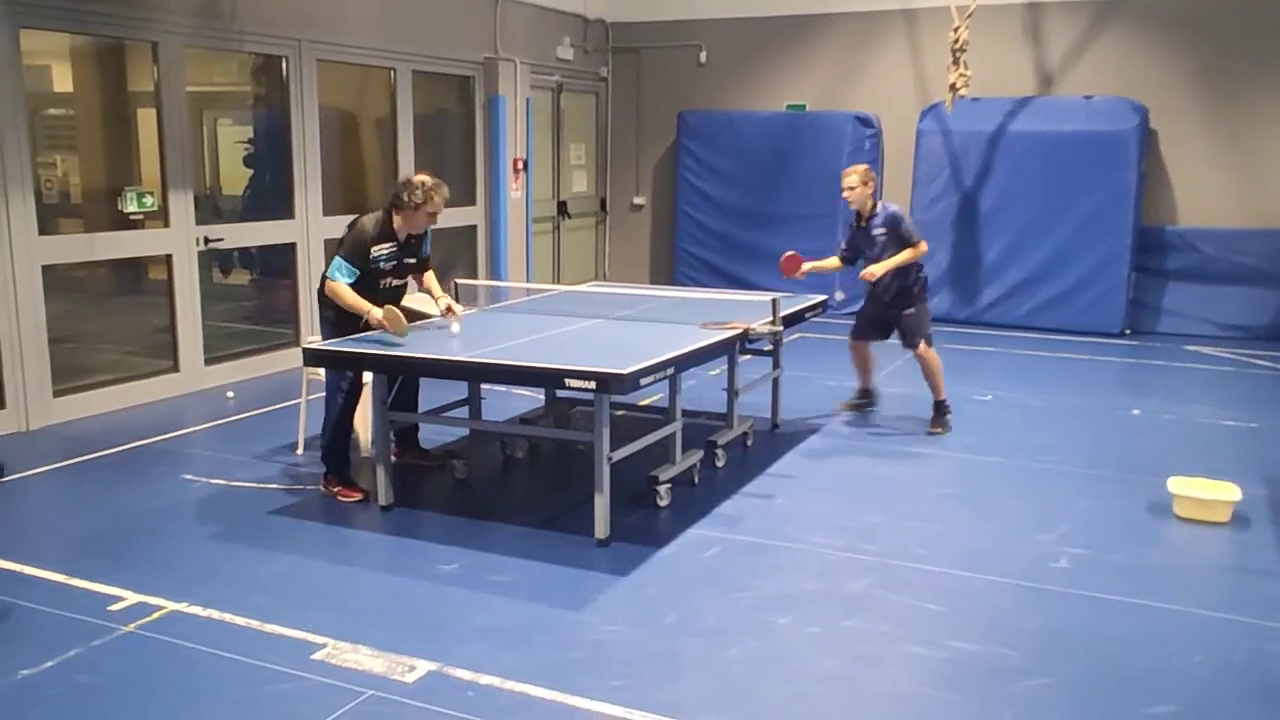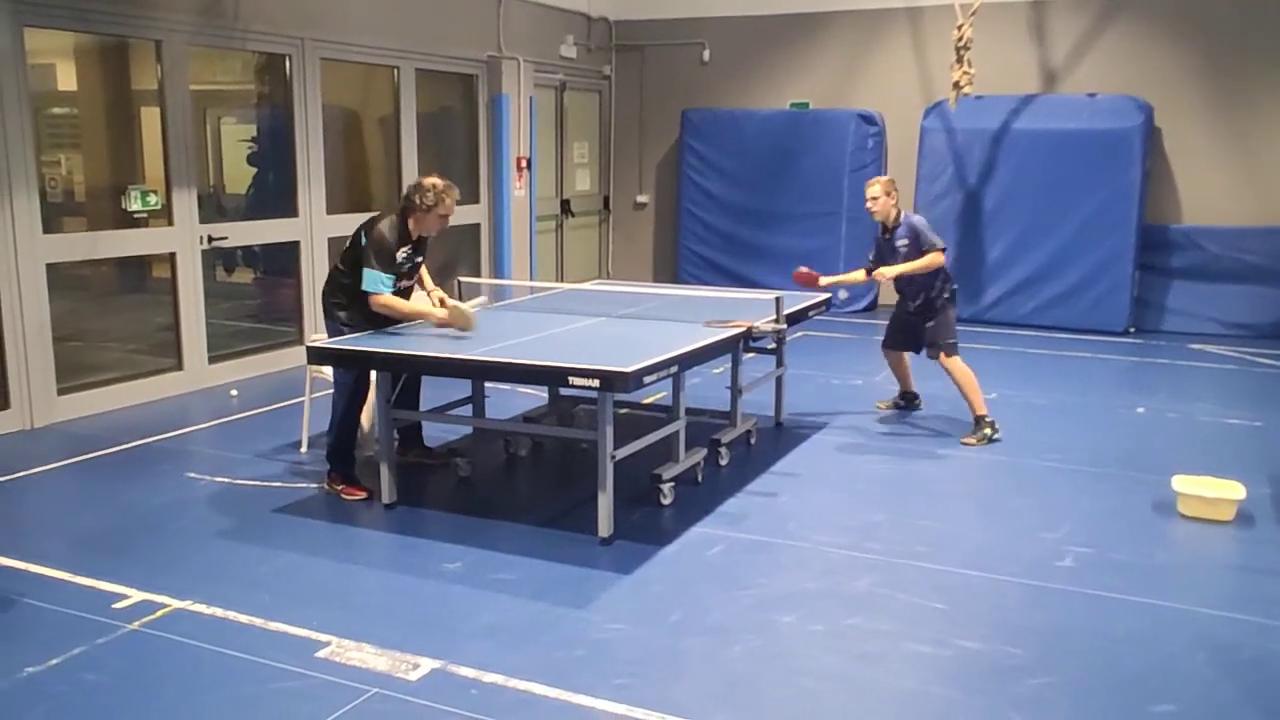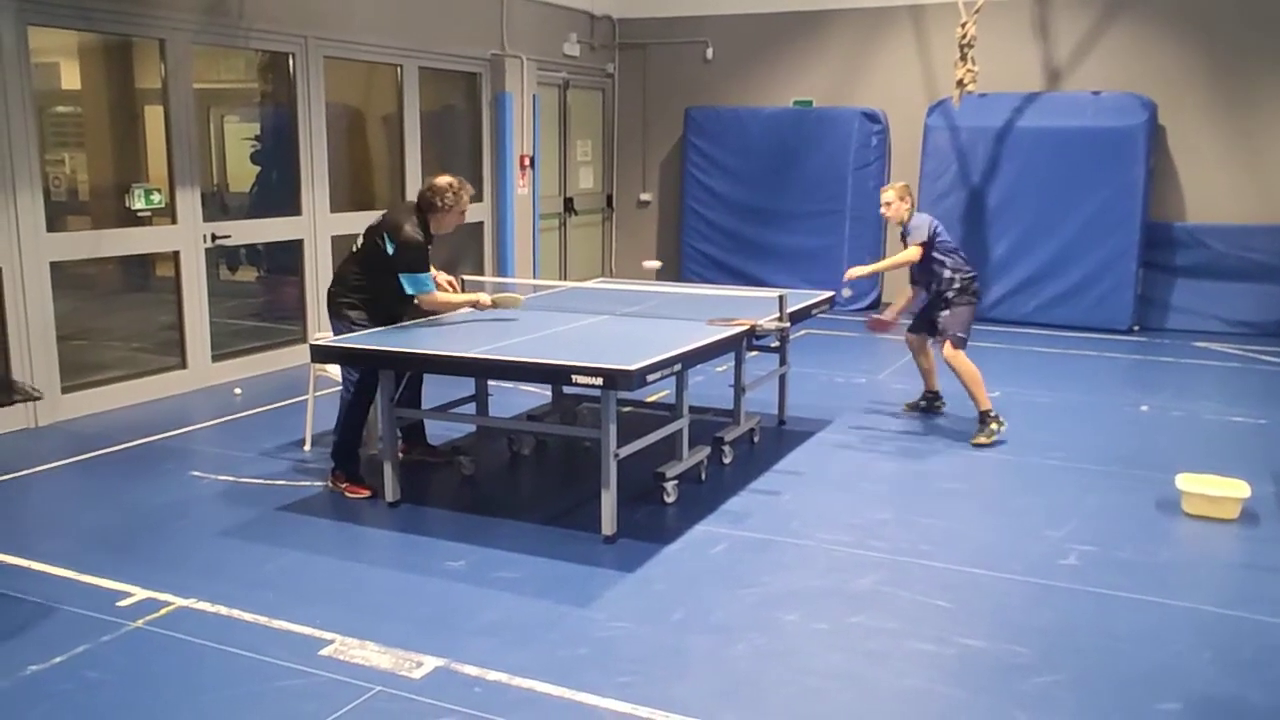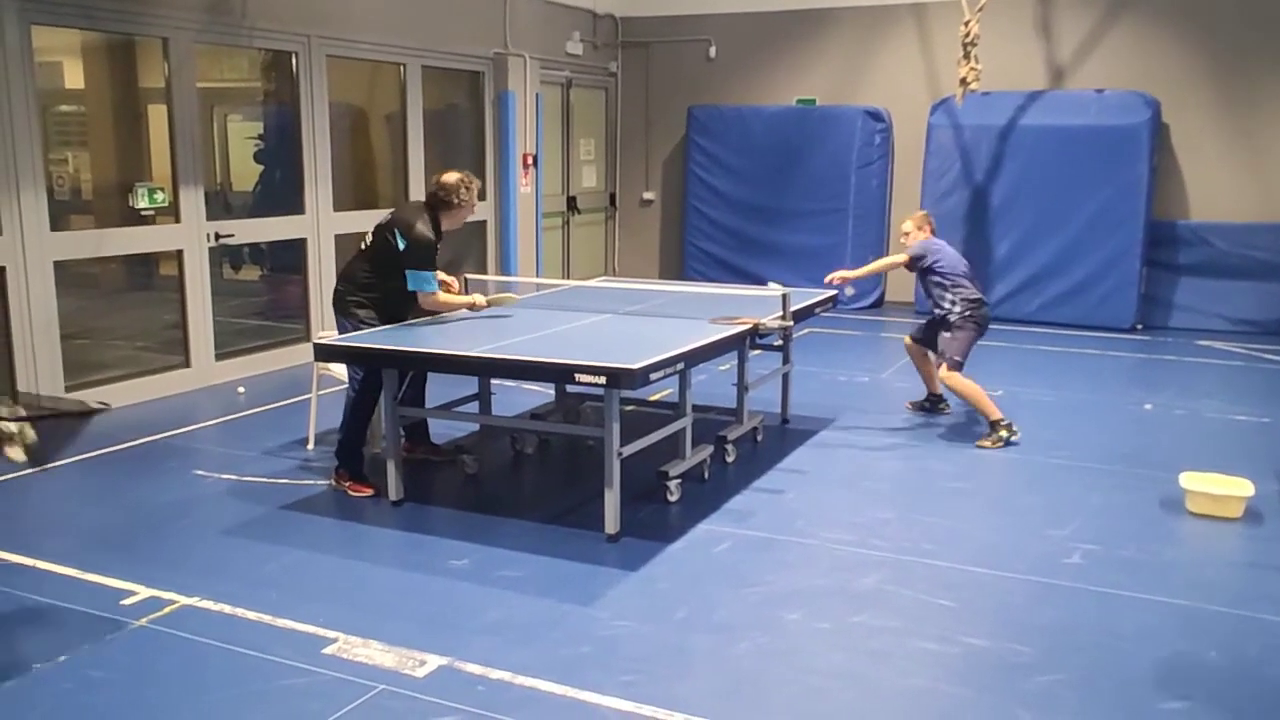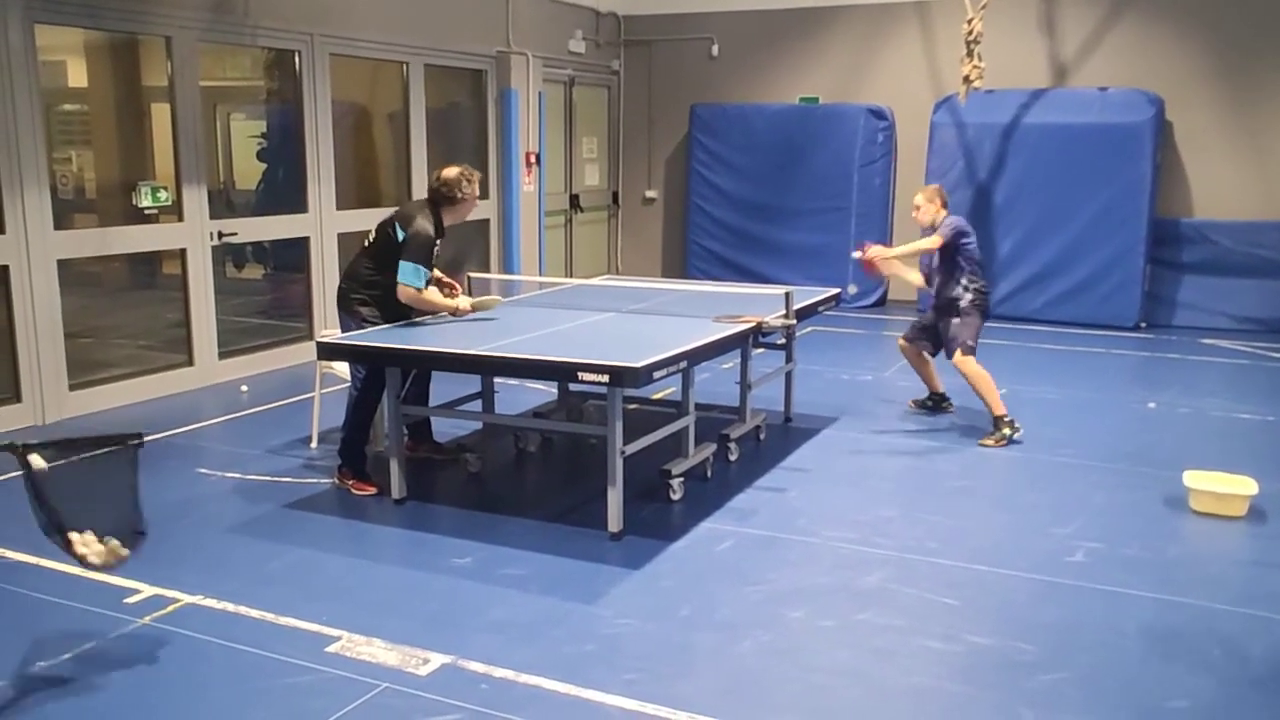
dt=0.2s
person 1, frame 1
left shoulder: (419, 233)
right shoulder: (366, 231)
left elbow: (422, 270)
right elbow: (332, 286)
left wrist: (440, 297)
right wrist: (369, 312)
left hip: (384, 312)
right hip: (344, 314)
left knee: (406, 373)
right knee: (345, 388)
left ankle: (406, 446)
right ankle: (335, 474)
person 1, frame 2
left shoulder: (422, 231)
right shoulder: (383, 235)
right elbow: (379, 301)
left wrist: (431, 290)
right wrist: (427, 314)
left hip: (388, 310)
right hip: (349, 310)
left knee: (407, 371)
right knee: (353, 386)
left ankle: (410, 443)
right ankle: (339, 472)
person 1, frame 3
left shoulder: (419, 220)
right shoulder: (408, 235)
right elbow: (428, 300)
left wrist: (435, 274)
right wrist: (472, 299)
left hip: (386, 305)
right hip: (354, 307)
left knee: (408, 368)
right knee: (362, 383)
left ankle: (413, 441)
right ankle: (344, 470)
person 1, frame 4
left shoulder: (422, 214)
right shoulder: (420, 234)
right elbow: (429, 300)
left wrist: (436, 275)
right wrist: (470, 301)
left hip: (389, 303)
right hip: (360, 305)
left knee: (413, 367)
right knee: (367, 383)
left ankle: (416, 440)
right ankle: (347, 469)
person 1, frame 5
left shoulder: (427, 214)
right shoulder: (422, 230)
right elbow: (409, 293)
left wrist: (436, 278)
right wrist: (452, 305)
left hip: (391, 304)
right hip: (364, 305)
left knee: (417, 366)
right knee: (370, 382)
left ankle: (419, 439)
right ankle: (350, 468)
person 2, frame 1
left shoulder: (892, 215)
right shoulder: (855, 226)
left elbow: (920, 248)
right elbow: (842, 260)
left wrist: (883, 267)
right wrist: (811, 265)
left hip: (909, 291)
right hip: (879, 294)
left knee: (921, 348)
right knee: (858, 341)
left ankle: (941, 407)
right ankle: (866, 393)
person 2, frame 2
left shoulder: (914, 225)
right shoulder: (882, 238)
left elbow: (938, 258)
right elbow: (868, 273)
left wrist: (897, 270)
right wrist: (831, 280)
left hip: (936, 301)
right hip: (909, 303)
left knee: (947, 358)
right knee: (891, 349)
left ankle: (984, 422)
right ankle: (909, 397)
person 2, frame 3
left shoulder: (920, 221)
right shoulder: (908, 234)
left elbow: (914, 254)
right elbow: (918, 283)
left wrist: (869, 269)
right wrist: (894, 310)
left hip: (959, 292)
right hip: (941, 293)
left knee: (951, 352)
right knee: (914, 336)
left ankle: (990, 418)
right ankle: (932, 396)
person 2, frame 4
left shoulder: (927, 247)
right shoulder: (940, 252)
left elbow: (896, 260)
left wrist: (853, 274)
left hip: (965, 316)
right hip: (952, 315)
left knee: (947, 373)
right knee: (913, 343)
left ankle: (1001, 425)
right ankle: (936, 399)
person 2, frame 5
left shoulder: (955, 224)
right shoulder: (938, 232)
left elbow: (931, 244)
right elbow: (928, 282)
left wrist: (888, 252)
right wrist: (895, 268)
left hip: (966, 306)
right hip: (946, 305)
left knee: (963, 359)
right knee: (908, 344)
left ankle: (1005, 422)
right ankle: (938, 398)
